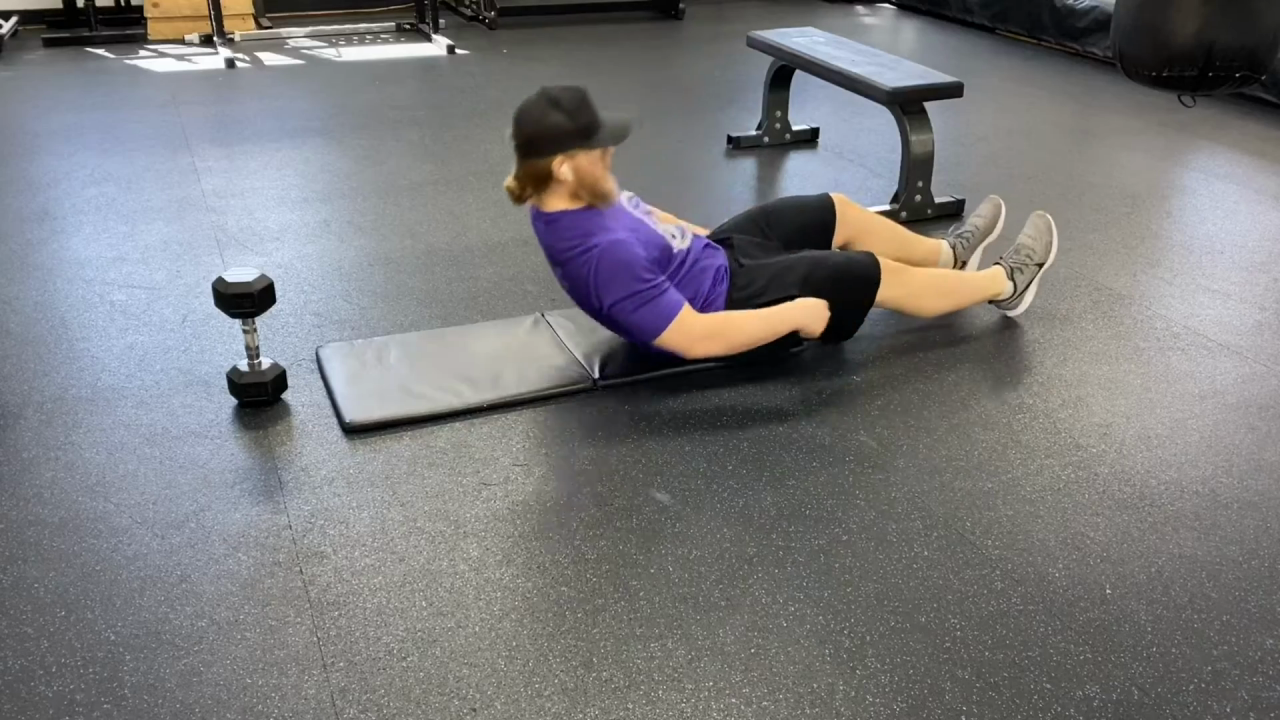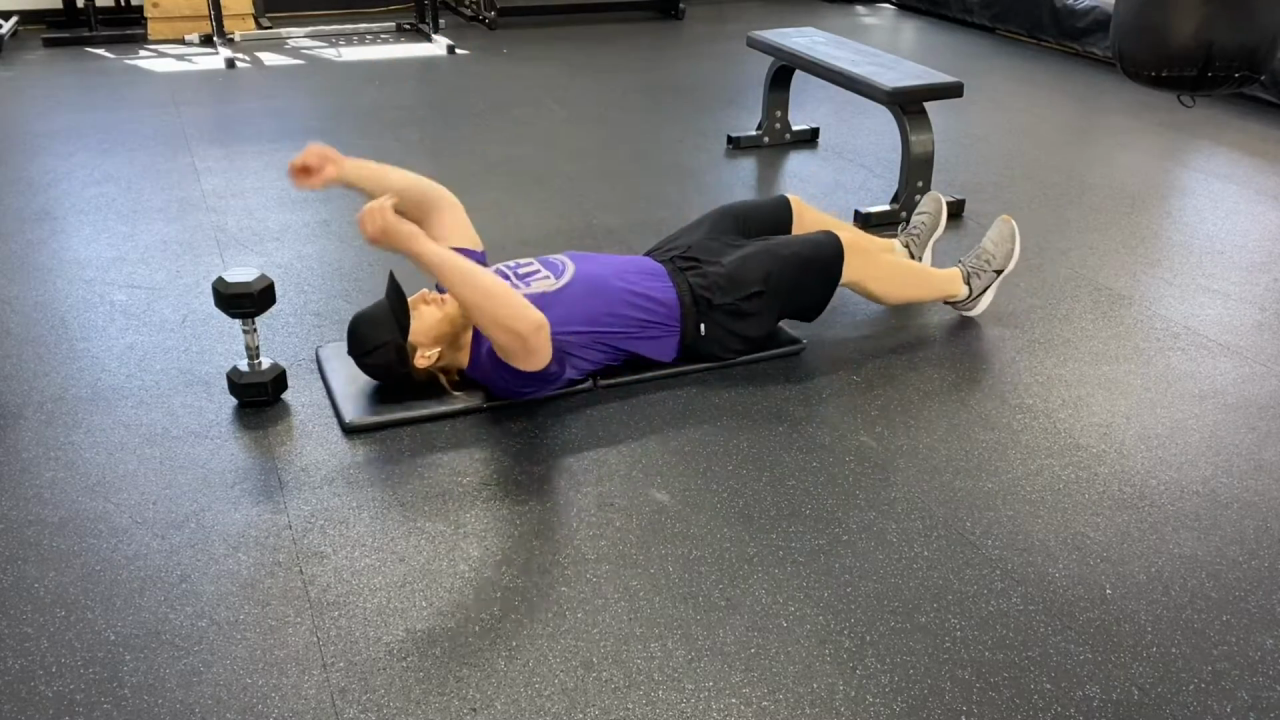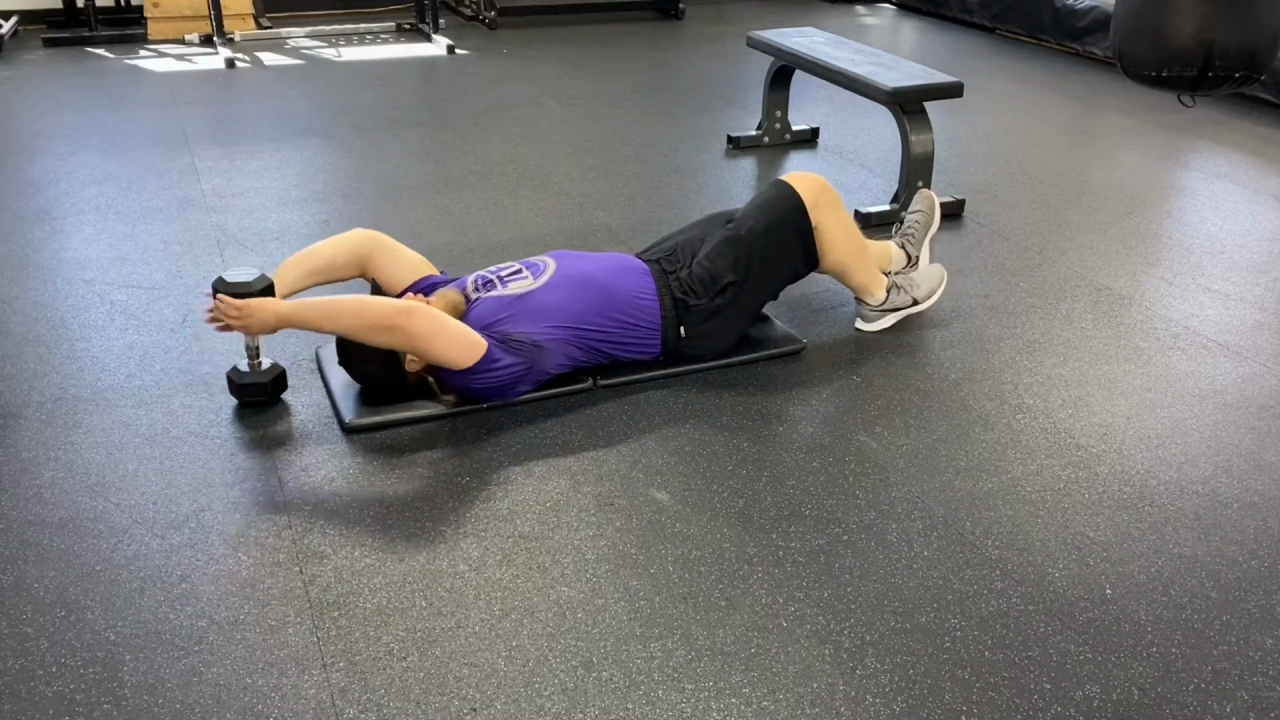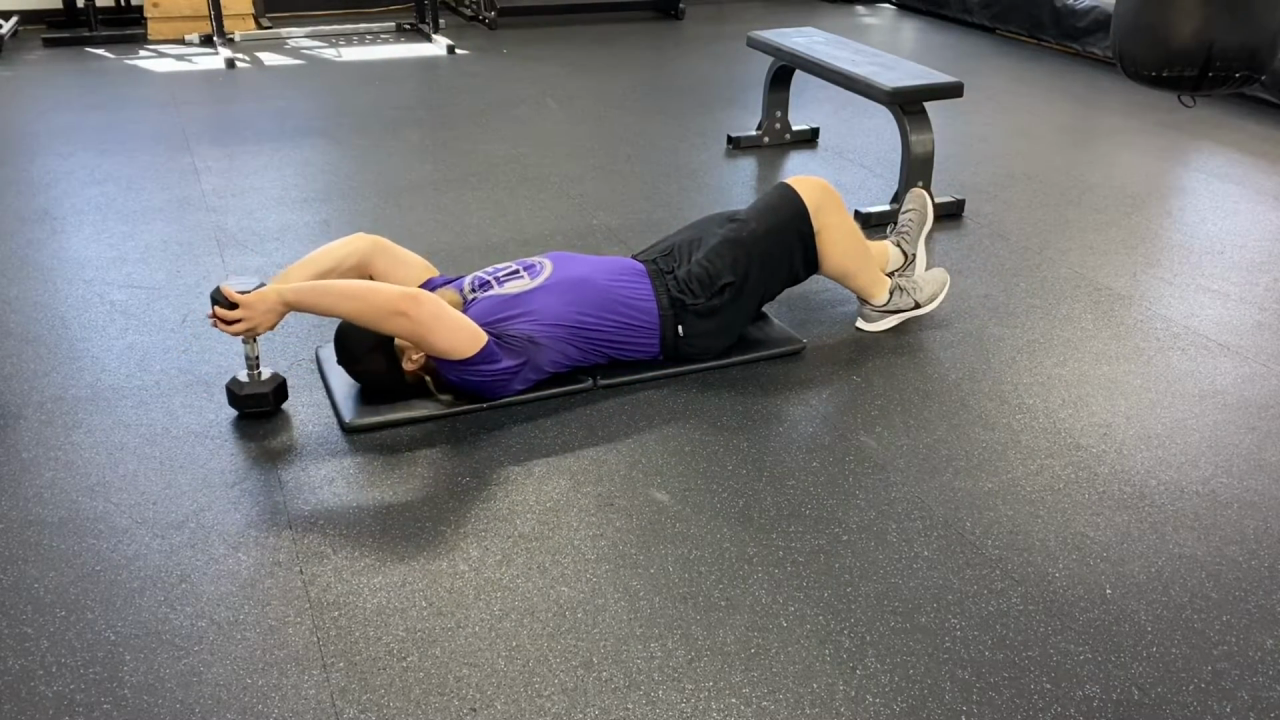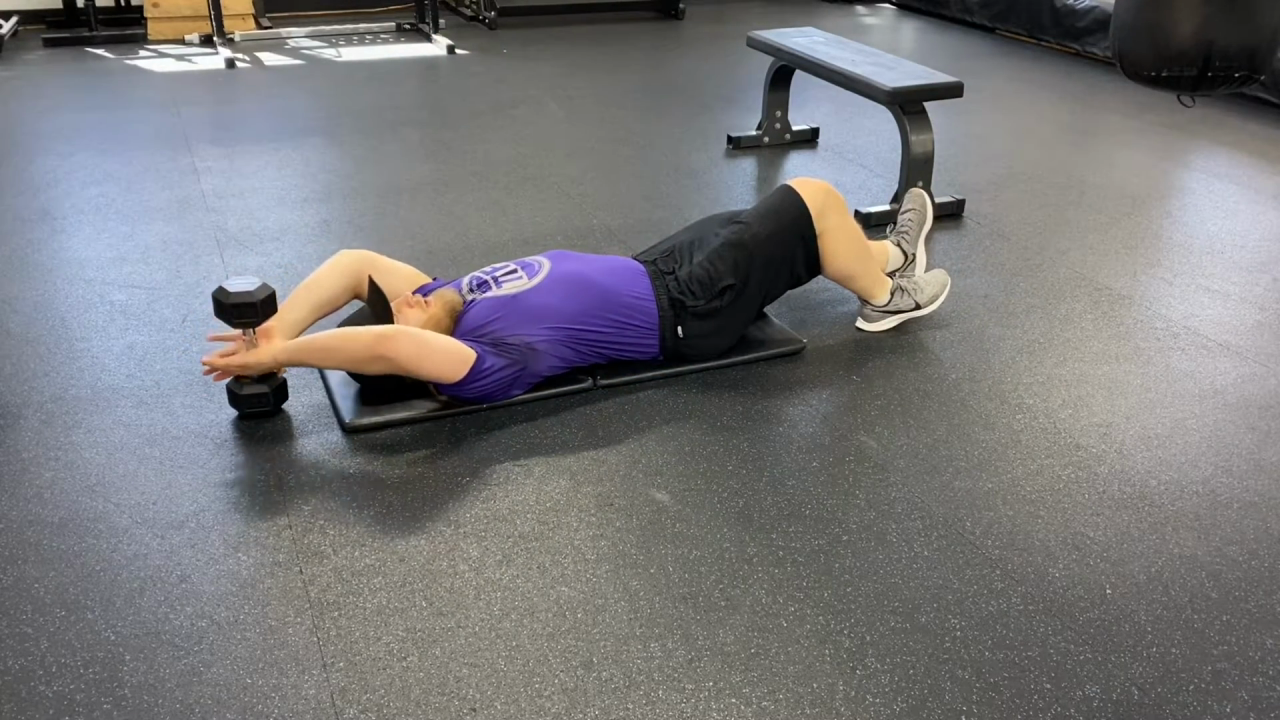
dt=1s
person 1, frame 1
left shoulder: (563, 197)
right shoulder: (600, 254)
right elbow: (696, 339)
left wrist: (703, 234)
right wrist: (796, 312)
left hip: (712, 258)
right hip: (723, 300)
left knee: (839, 211)
right knee: (878, 276)
left ankle: (947, 256)
right ankle: (1003, 284)
person 1, frame 2
left shoulder: (460, 294)
right shoulder: (500, 360)
left elbow: (438, 199)
right elbow: (528, 325)
left wrist: (342, 167)
right wrist: (407, 244)
left hip: (654, 273)
right hip: (693, 314)
left knee: (789, 211)
right knee: (838, 253)
left ankle: (900, 252)
right ankle: (960, 287)
person 1, frame 3
left shoulder: (453, 300)
right shoulder: (484, 368)
left elbow: (365, 244)
right elbow: (402, 319)
left wrist: (268, 288)
right wrist: (277, 312)
left hip: (651, 272)
right hip: (687, 314)
left knee: (774, 221)
right knee: (806, 192)
left ankle: (888, 254)
right ankle: (880, 296)
person 1, frame 4
left shoulder: (450, 299)
right shoulder: (483, 368)
left elbow: (367, 249)
right elbow: (404, 301)
left wrist: (271, 290)
right wrist: (280, 298)
left hip: (650, 272)
right hip: (683, 312)
left knee: (769, 218)
right knee: (809, 199)
left ankle: (884, 256)
right ankle: (884, 296)
person 1, frame 5
left shoulder: (450, 301)
right shoulder: (481, 364)
left elbow: (356, 261)
right elbow: (389, 348)
left wrist: (278, 326)
right wrist: (275, 353)
left hip: (650, 273)
right hip: (684, 313)
left knee: (775, 220)
right knee: (812, 200)
left ankle: (883, 255)
right ankle: (885, 297)
